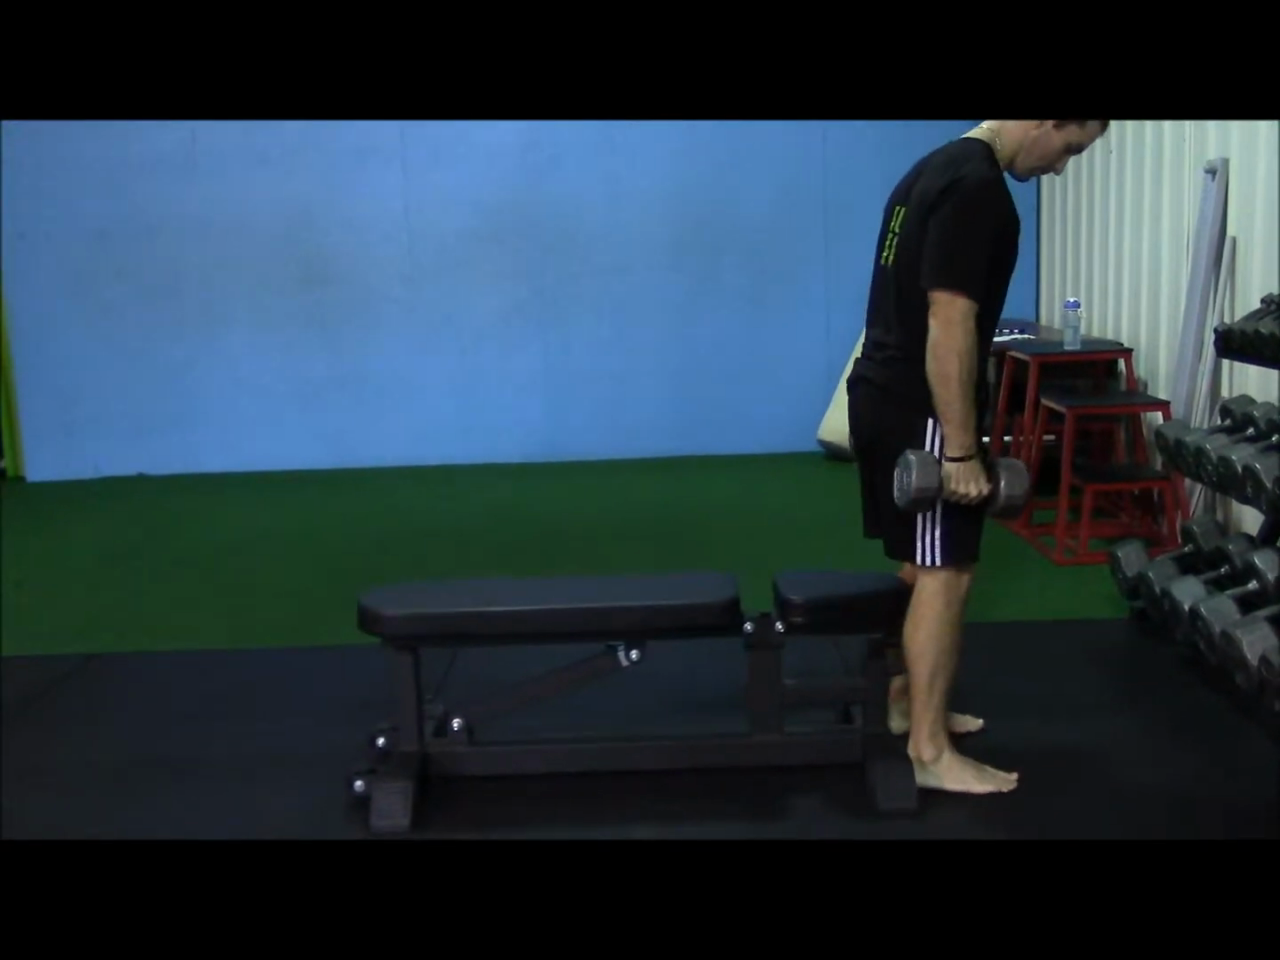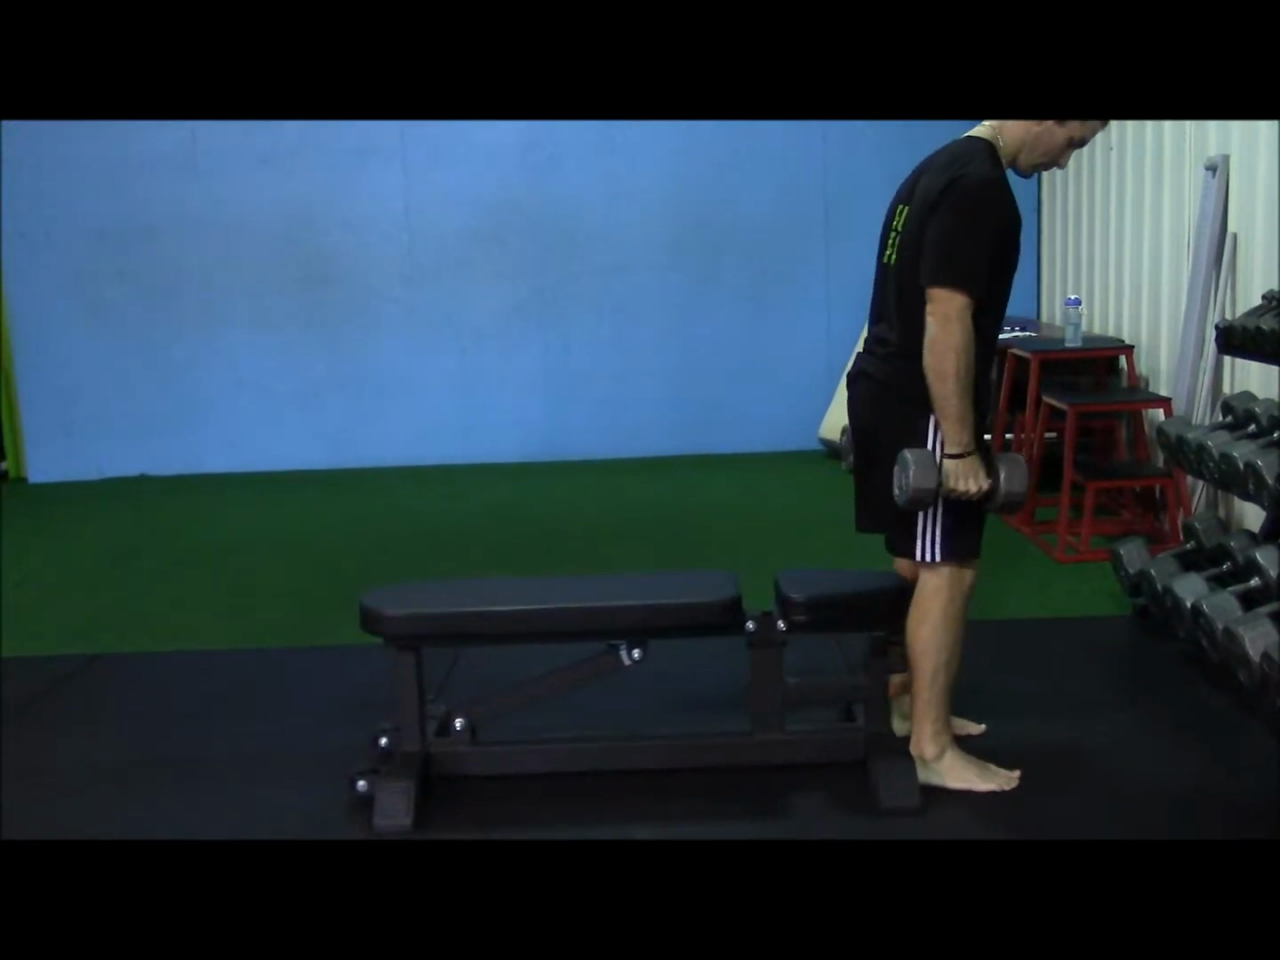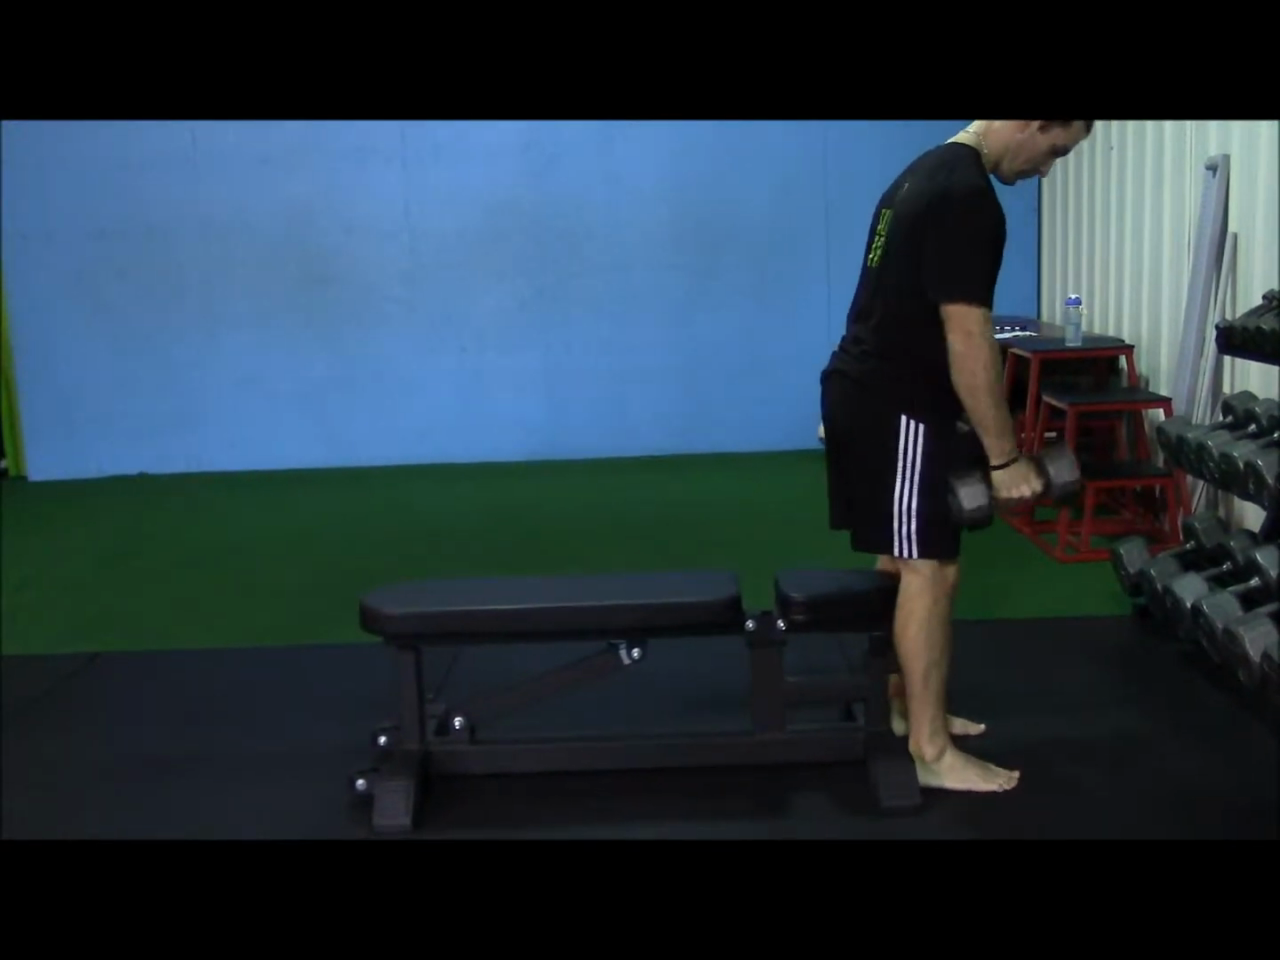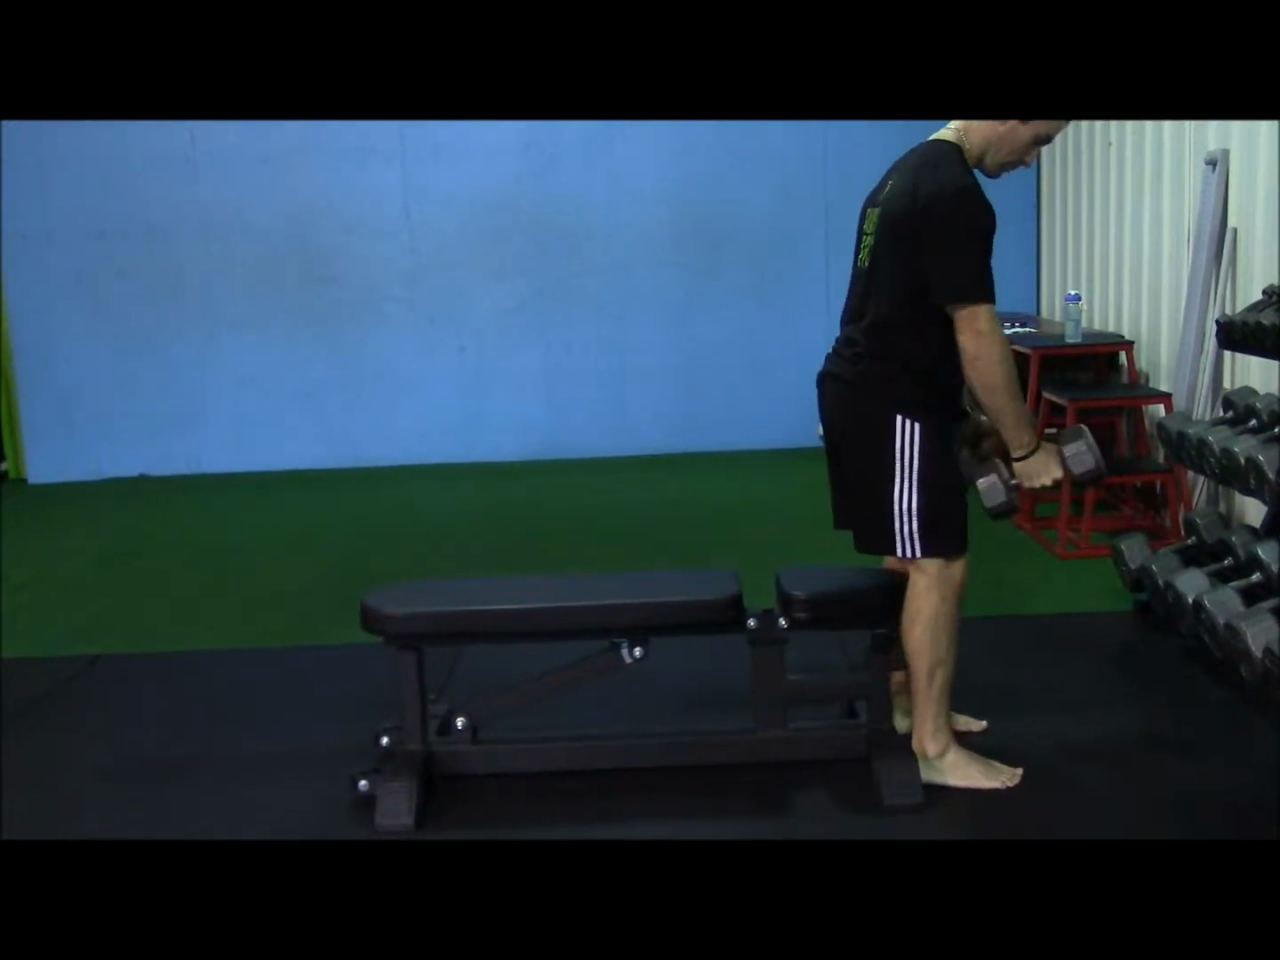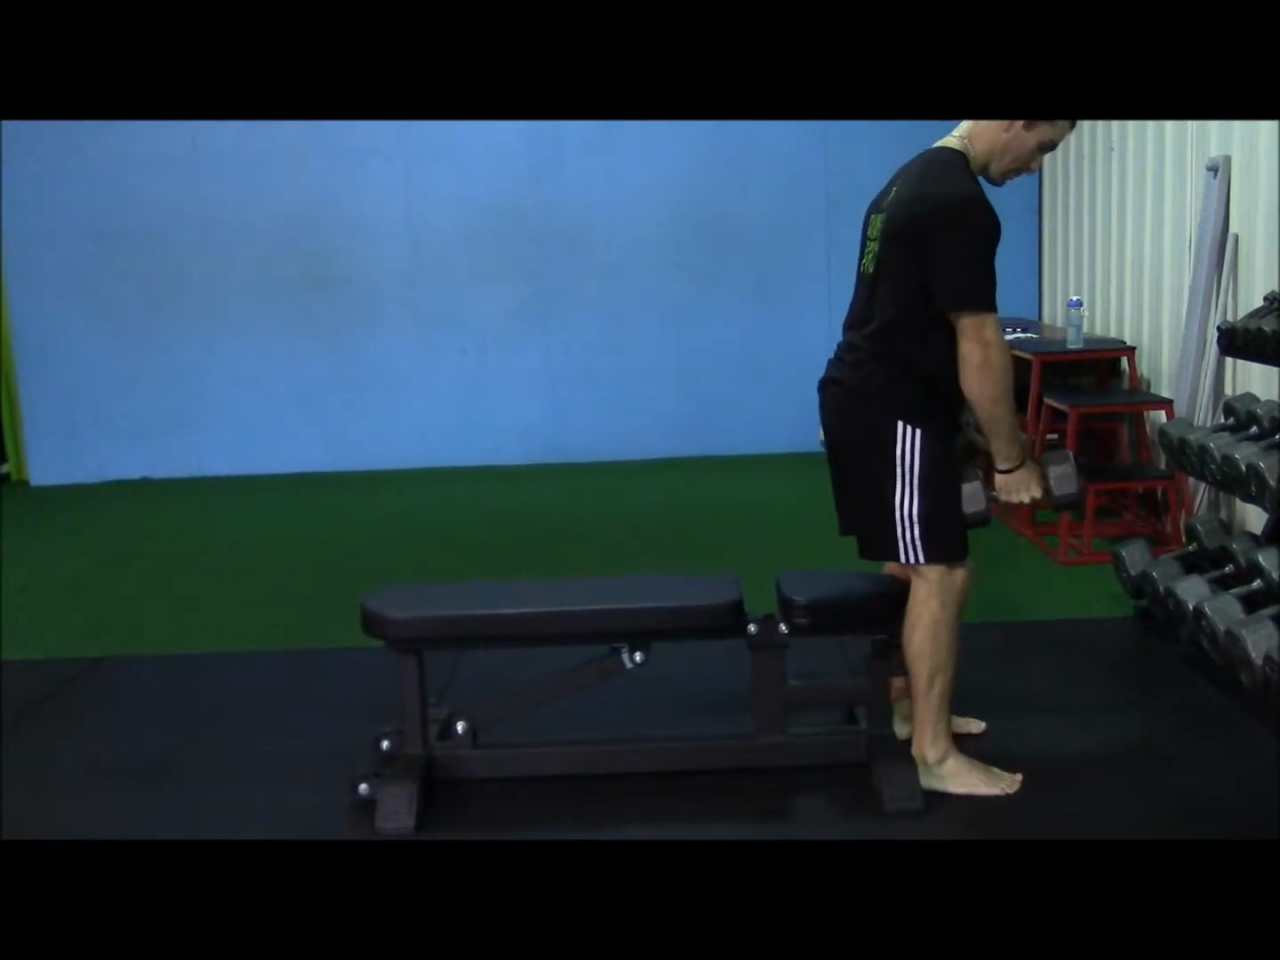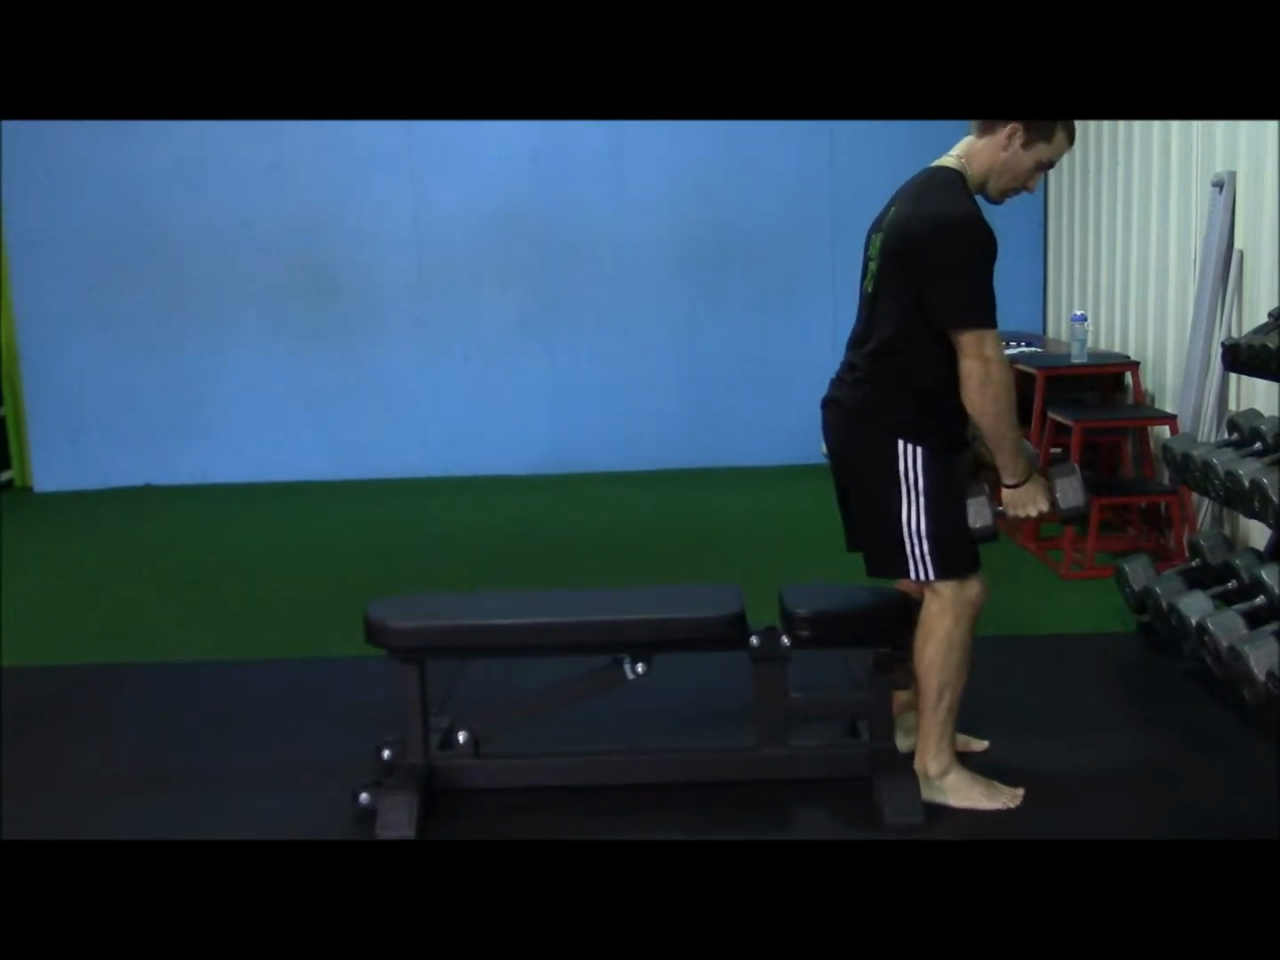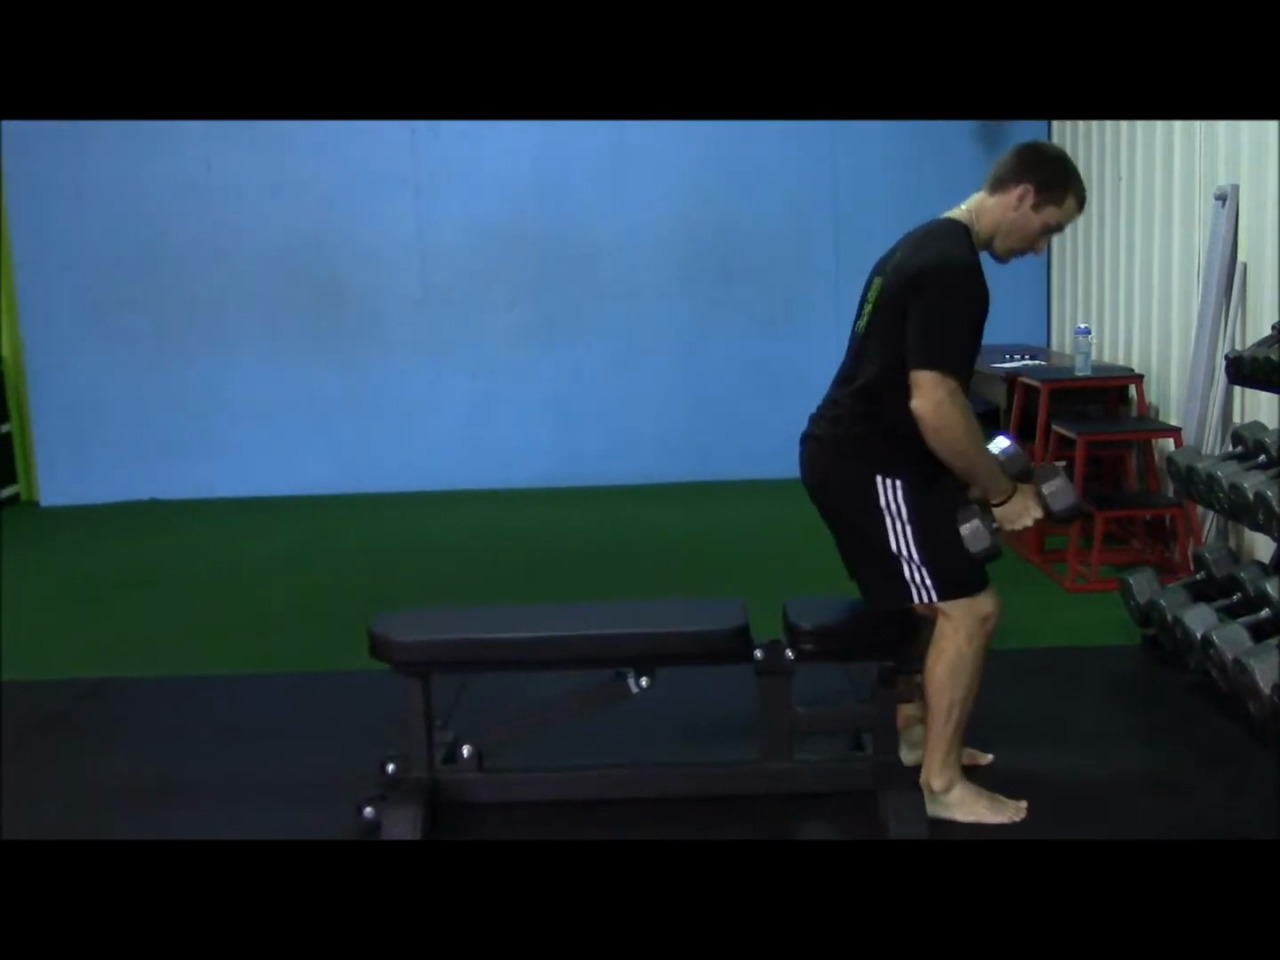
dt=0.3s
person 1, frame 1
left shoulder: (943, 168)
right shoulder: (977, 188)
right elbow: (949, 325)
right wrist: (962, 450)
left hip: (885, 392)
right hip: (917, 409)
left knee: (921, 564)
right knee: (944, 574)
left ankle: (905, 698)
right ankle: (930, 752)
person 1, frame 2
left shoulder: (947, 165)
right shoulder: (981, 186)
right elbow: (947, 321)
right wrist: (960, 447)
left hip: (884, 389)
right hip: (914, 404)
left knee: (917, 561)
right knee: (947, 569)
left ankle: (903, 699)
right ankle: (932, 749)
person 1, frame 3
left shoulder: (934, 172)
right shoulder: (967, 196)
right elbow: (968, 338)
right wrist: (1006, 459)
left hip: (864, 389)
right hip: (897, 406)
left knee: (903, 560)
right knee: (929, 570)
left ankle: (900, 702)
right ankle: (931, 750)
person 1, frame 4
left shoulder: (916, 170)
right shoulder: (954, 194)
right elbow: (977, 337)
right wrist: (1027, 446)
left hip: (862, 389)
right hip: (892, 405)
left knee: (907, 560)
right knee: (939, 567)
left ankle: (904, 697)
right ankle: (934, 748)
person 1, frame 5
left shoulder: (921, 176)
right shoulder: (960, 202)
right elbow: (979, 346)
right wrist: (1012, 459)
left hip: (865, 395)
right hip: (894, 411)
left knee: (910, 566)
right knee: (942, 575)
left ankle: (905, 702)
right ankle: (934, 755)
person 1, frame 6
left shoulder: (921, 196)
right shoulder: (956, 219)
right elbow: (980, 363)
right wrist: (1017, 474)
left hip: (868, 414)
right hip: (893, 430)
left knee: (922, 580)
right knee: (956, 589)
left ankle: (908, 717)
right ankle: (936, 768)
person 1, frame 7
left shoulder: (928, 244)
right shoulder: (954, 270)
right elbow: (934, 404)
left wrist: (975, 476)
right wrist: (1003, 492)
left hip: (848, 449)
right hip: (870, 463)
left knee: (931, 597)
right knee: (968, 607)
left ankle: (910, 728)
right ankle: (941, 782)
